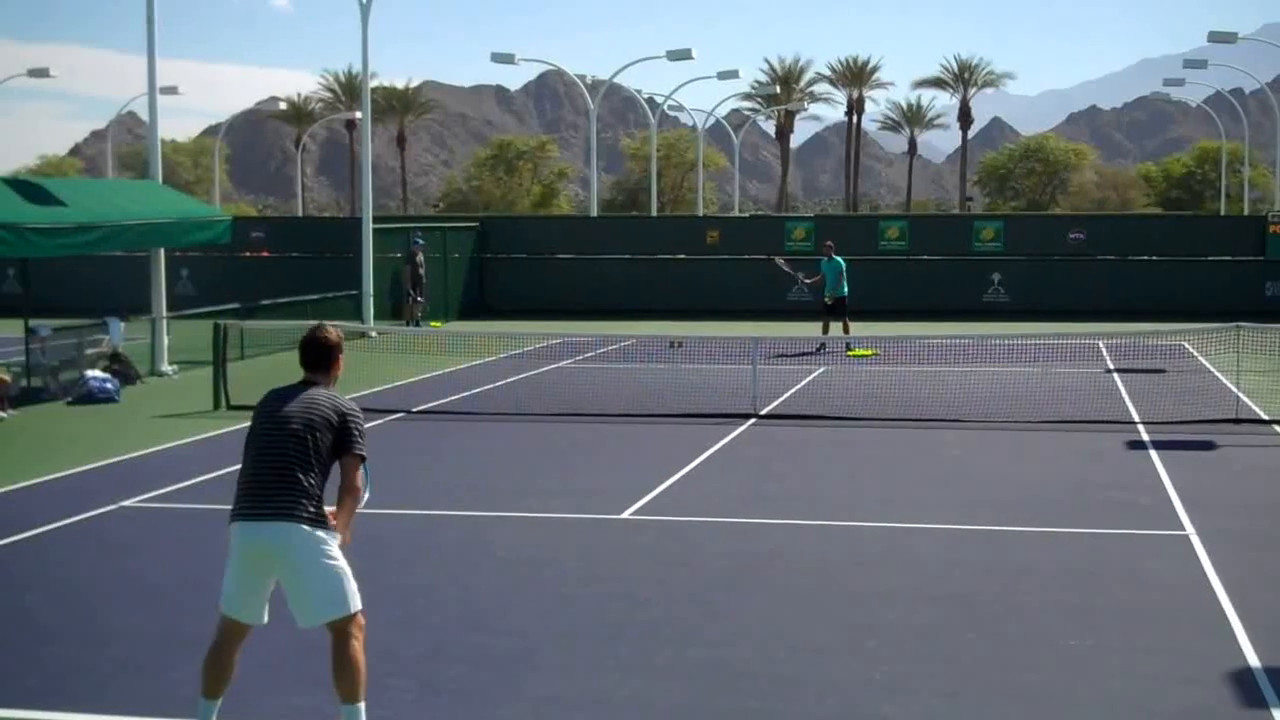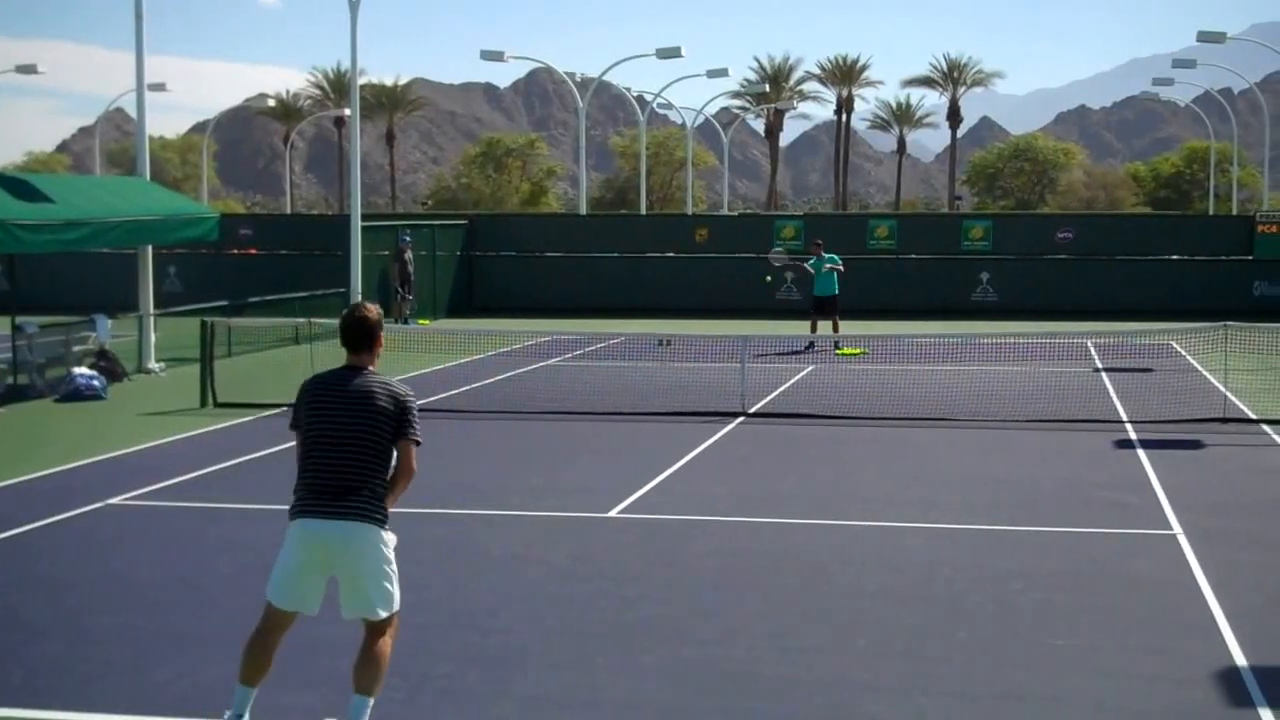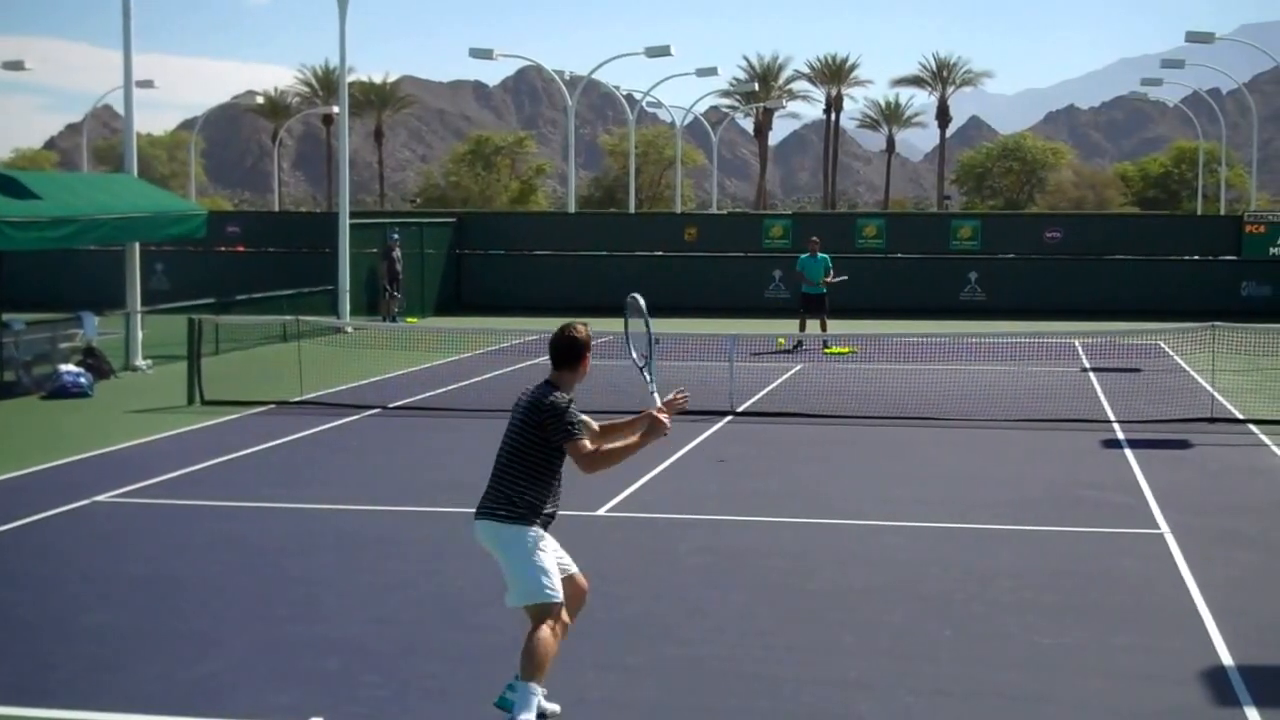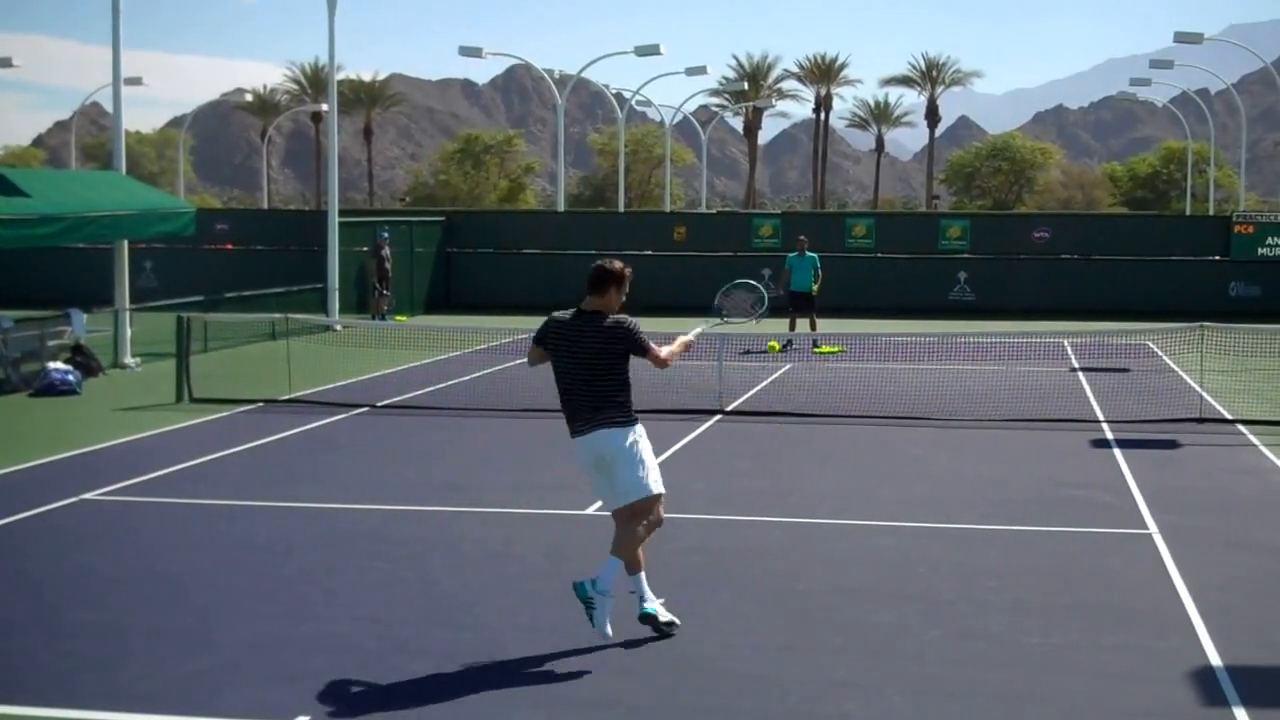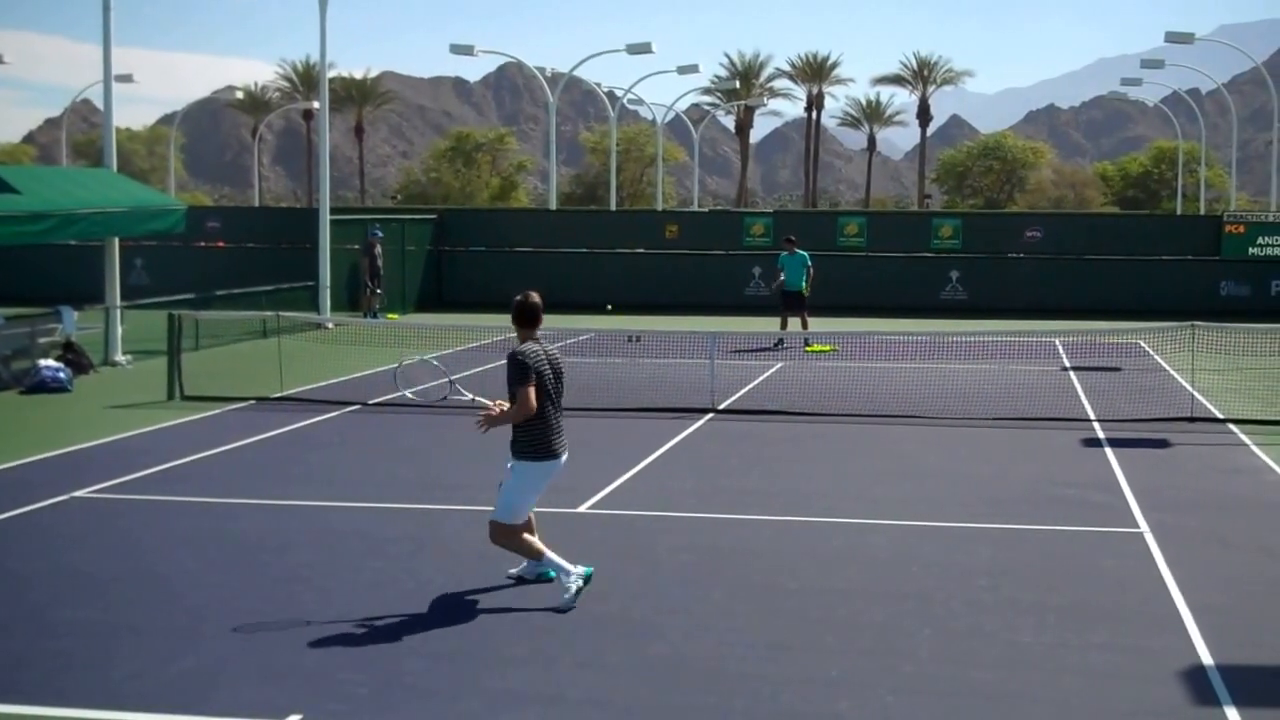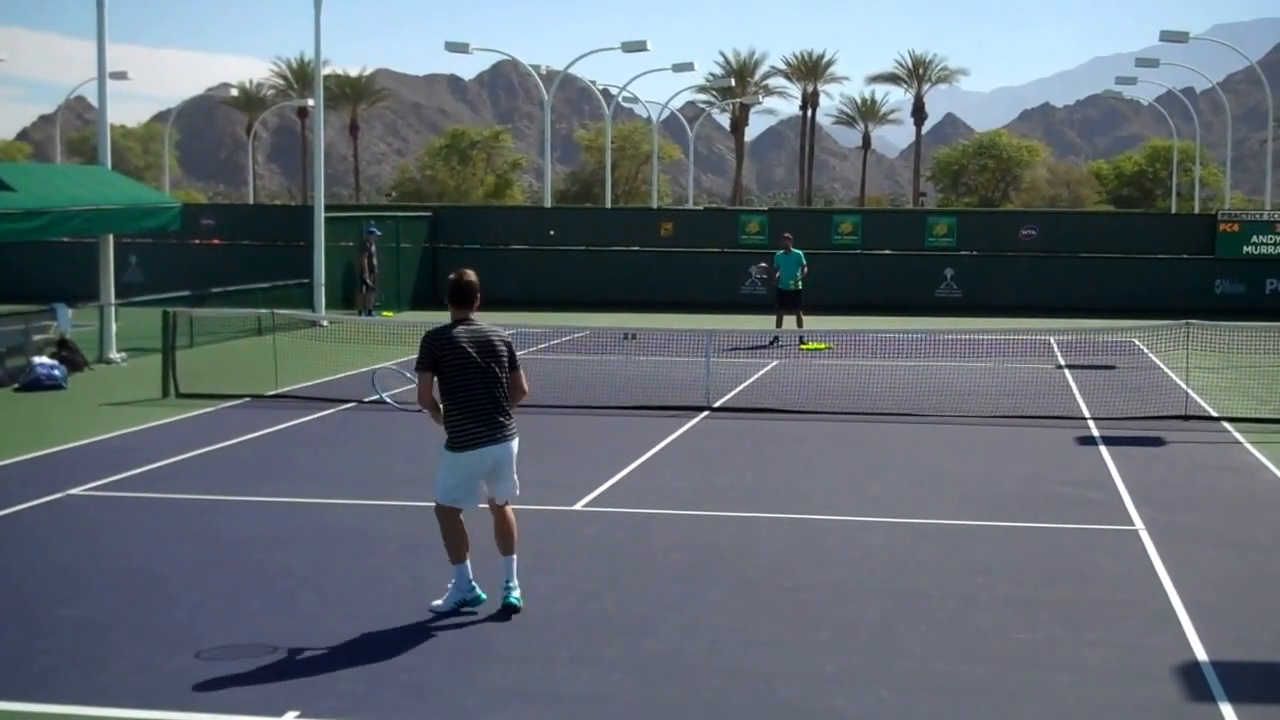
dt=0.7s
person 1, frame 1
left shoulder: (269, 400)
right shoulder: (345, 410)
right elbow: (352, 487)
right wrist: (342, 525)
left hip: (246, 525)
right hip: (299, 529)
left knee: (231, 630)
right knee: (349, 628)
person 1, frame 2
left shoulder: (311, 388)
right shoulder: (399, 397)
left elbow: (305, 454)
right elbow: (406, 470)
left hip: (306, 523)
right hip: (360, 530)
left knee: (274, 620)
right knee: (382, 627)
person 1, frame 3
left shoulder: (539, 397)
right shoulder: (558, 406)
left elbow: (598, 434)
right elbow: (588, 461)
left wrist: (650, 417)
right wrist: (645, 437)
left hip: (511, 523)
right hip: (512, 526)
left knee: (576, 593)
right knee: (552, 620)
person 1, frame 4
left shoulder: (554, 324)
right shoulder: (622, 328)
left elbow: (534, 359)
right elbow: (661, 360)
right wrist: (682, 343)
left hip: (585, 438)
right hip: (620, 432)
left knee: (626, 519)
right knee: (650, 511)
left ankle: (646, 606)
right ankle: (600, 585)
person 1, frame 5
left shoulder: (519, 355)
right shoulder: (551, 354)
left elbow: (528, 408)
left wrist: (497, 418)
right wrist: (508, 410)
left hip: (534, 457)
right hip: (553, 450)
left knee: (501, 532)
right knee: (509, 493)
left ankle: (570, 573)
right ankle: (537, 564)
person 1, frame 6
left shoulder: (435, 340)
right shoulder: (500, 337)
left elbow: (425, 398)
right elbow: (520, 391)
left wrist: (440, 416)
left hip: (464, 446)
right hip: (505, 440)
left knee: (447, 512)
right knee: (501, 508)
left ankle: (464, 588)
right ankle: (511, 587)
